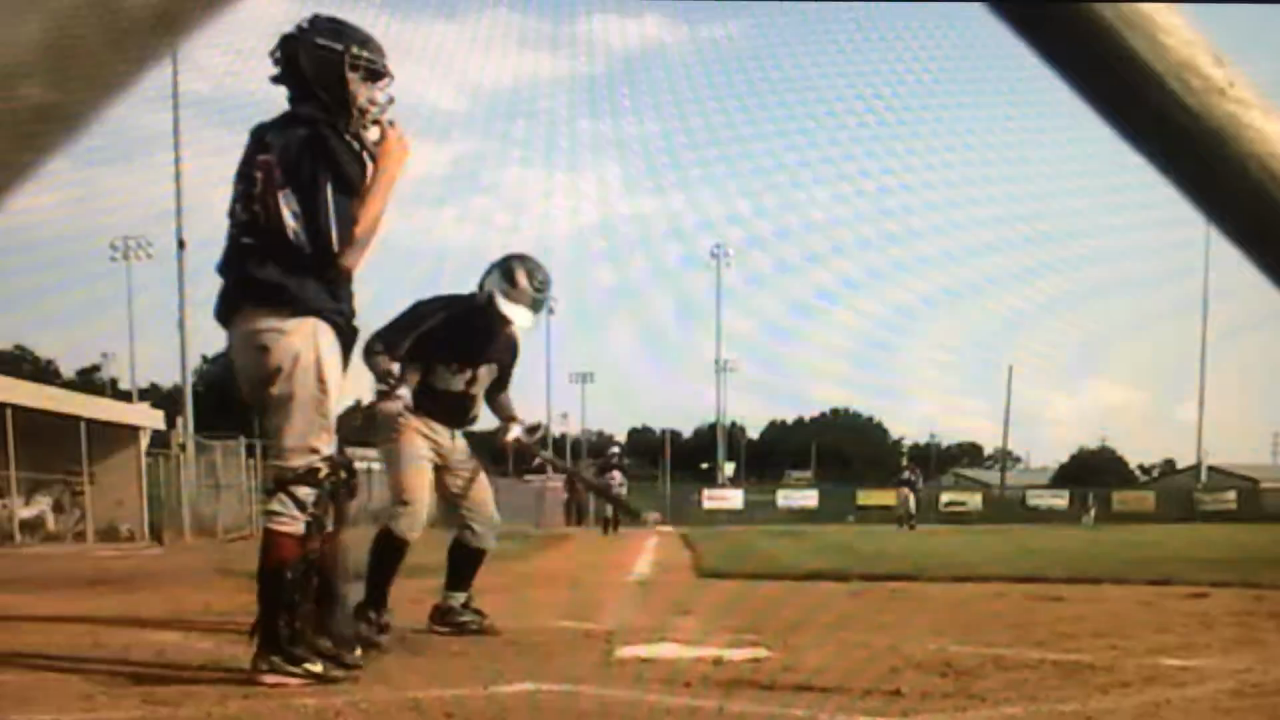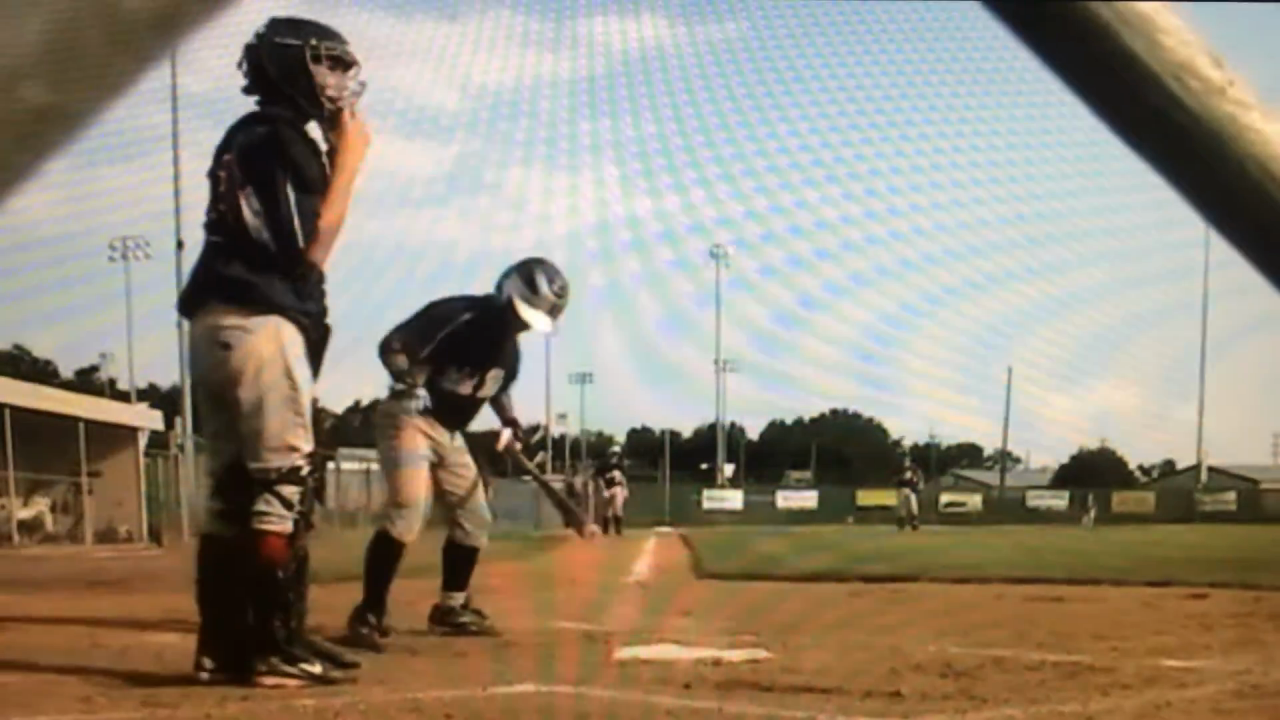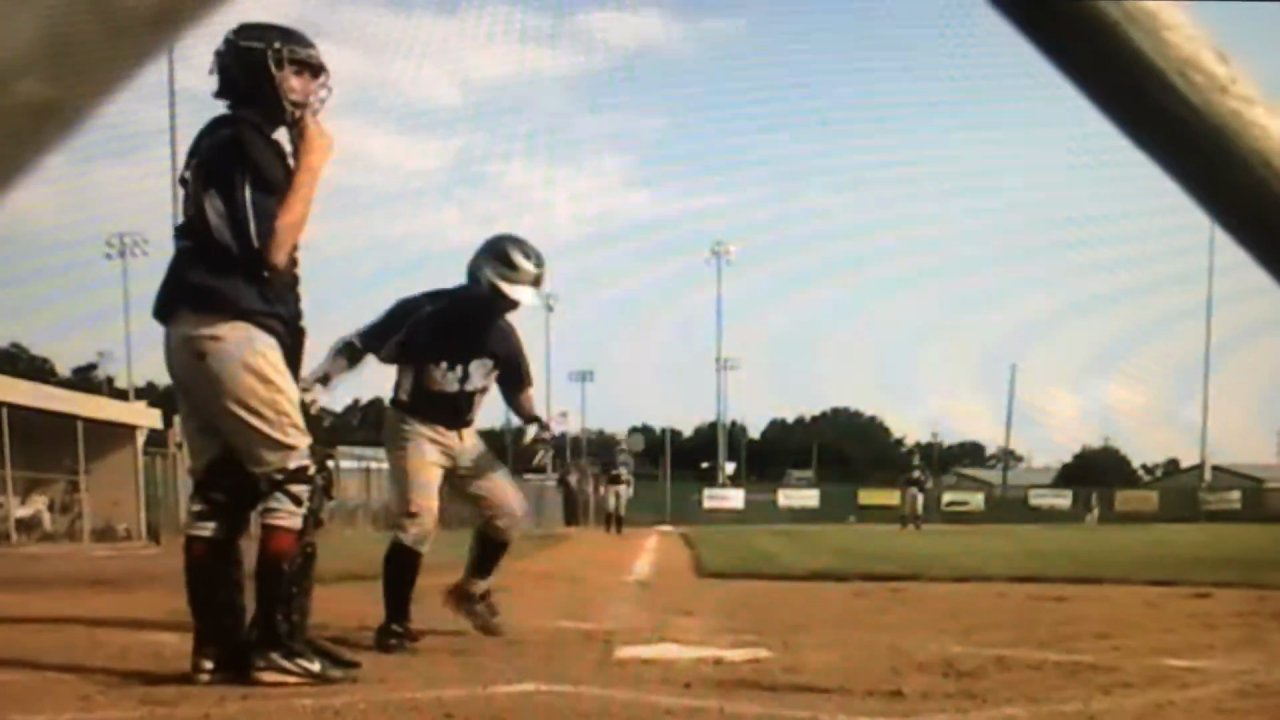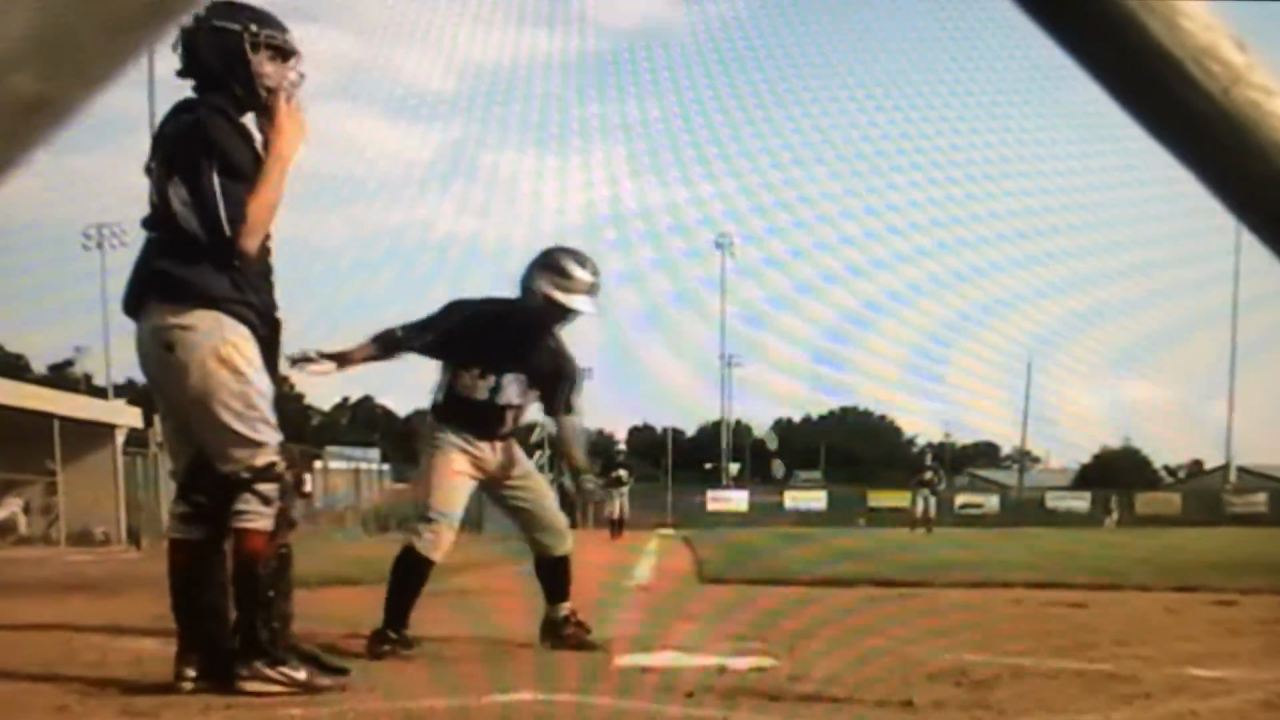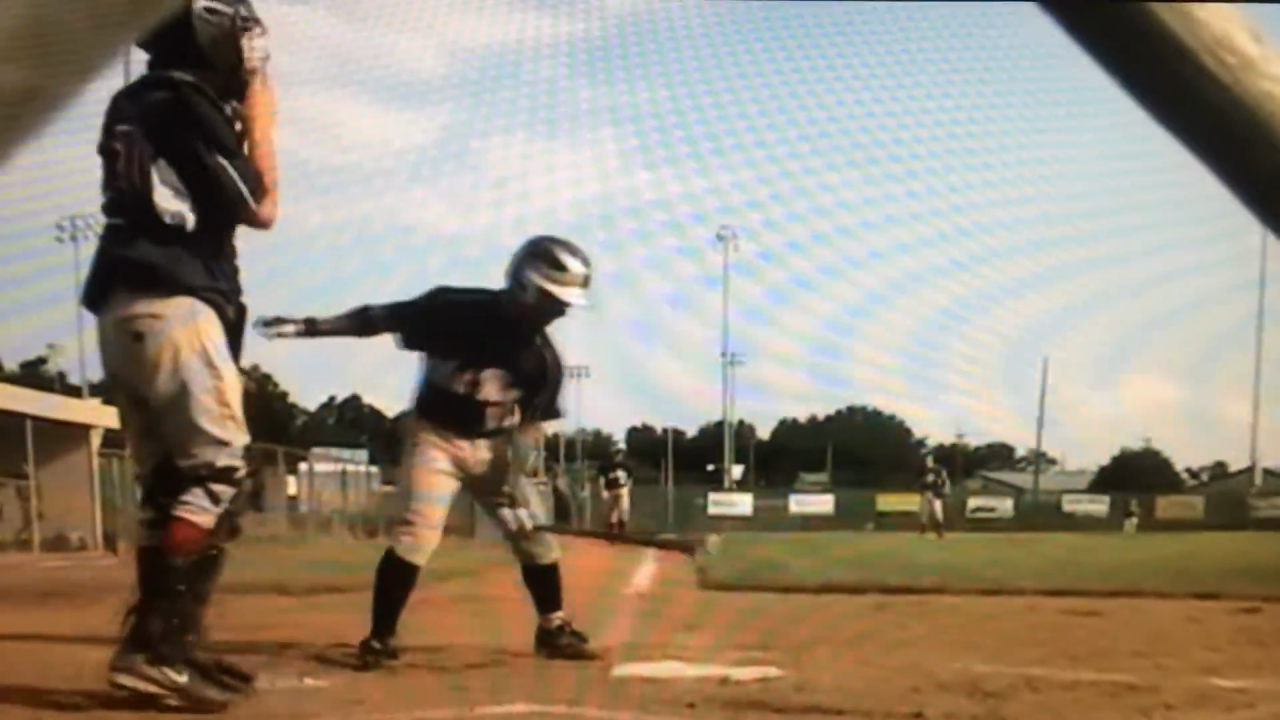
dt=0.4s
person 1, frame 1
left shoulder: (266, 141)
right shoulder: (322, 145)
right elbow: (343, 252)
left wrist: (362, 162)
right wrist: (386, 172)
left hip: (252, 323)
right hip: (296, 326)
left knee: (321, 478)
right knee: (303, 480)
left ankle: (317, 630)
right ankle: (281, 646)
person 1, frame 2
left shoulder: (244, 138)
right shoulder: (283, 139)
right elbow: (311, 249)
left wrist: (331, 160)
right wrist: (347, 164)
left hip: (217, 323)
right hip: (262, 325)
left knee: (233, 486)
right knee: (284, 483)
left ankle: (223, 643)
right ankle: (278, 647)
person 1, frame 3
left shoulder: (221, 142)
right shoulder: (244, 142)
right elbow: (273, 251)
left wrist: (299, 165)
right wrist: (310, 165)
left hip: (196, 330)
right hip: (233, 329)
left knee: (219, 489)
right knee: (292, 479)
left ankle: (218, 644)
right ankle: (279, 644)
person 1, frame 4
left shoulder: (194, 127)
right shoulder: (209, 126)
left elbow: (230, 228)
right elbow: (243, 237)
left wrist: (271, 148)
right wrist: (281, 150)
left hip: (172, 322)
right hip: (206, 319)
left knee: (202, 488)
right knee: (261, 478)
left ankle: (203, 651)
right ankle: (259, 653)
person 1, frame 5
left shoulder: (133, 105)
right shoulder: (189, 107)
right elbow: (260, 209)
left wrist: (237, 120)
right wrist: (258, 122)
left hip: (125, 311)
right hip: (173, 307)
left knee: (167, 485)
right knee: (219, 474)
left ankle: (163, 649)
right ankle: (155, 645)
person 2, frame 1
left shoulder: (506, 341)
right shoulder: (438, 314)
right elbow: (377, 347)
left wrist: (510, 419)
right wrist: (390, 383)
left hip: (453, 436)
right hip: (412, 423)
left knee: (482, 520)
right knee: (412, 510)
left ankle: (452, 607)
right ankle: (371, 610)
person 2, frame 2
left shoulder: (508, 346)
right shoulder: (453, 315)
right elbow: (394, 345)
left wrist: (509, 423)
right wrist: (406, 383)
left hip: (449, 435)
right hip: (410, 422)
left knee: (474, 519)
right knee: (406, 512)
left ankle: (451, 607)
right ankle: (370, 613)
person 2, frame 3
left shoulder: (503, 335)
right shoulder: (422, 312)
left elbow: (517, 387)
right elbow: (357, 345)
left wrist: (534, 422)
right wrist: (322, 377)
left hip: (463, 435)
right hip: (415, 429)
left knee: (509, 509)
right knee: (417, 520)
left ankle: (472, 589)
right ankle: (395, 623)
person 2, frame 4
left shoulder: (555, 356)
right shoulder: (471, 318)
left elbow: (564, 418)
right elbow: (399, 339)
left wrist: (580, 469)
right wrist: (339, 359)
left hip: (503, 448)
right hip: (452, 438)
left knee: (552, 528)
right knee: (434, 530)
left ankle: (559, 619)
right ankle: (392, 629)
person 2, frame 5
left shoulder: (542, 358)
right shoulder: (453, 308)
left elbow: (528, 429)
right elbow: (379, 319)
left wrist: (518, 494)
right wrist: (308, 326)
left hip: (490, 446)
right hip: (434, 436)
left knee: (535, 532)
right knee: (416, 533)
left ankle: (553, 628)
right ankle: (379, 638)
